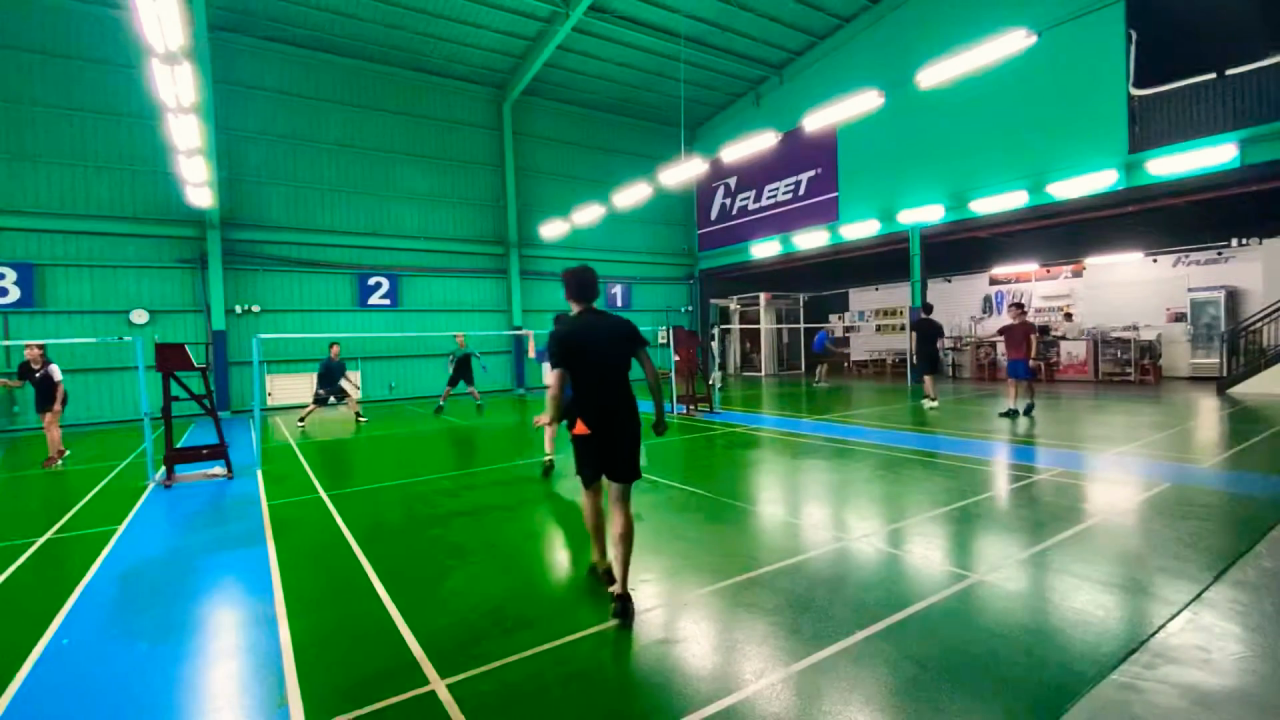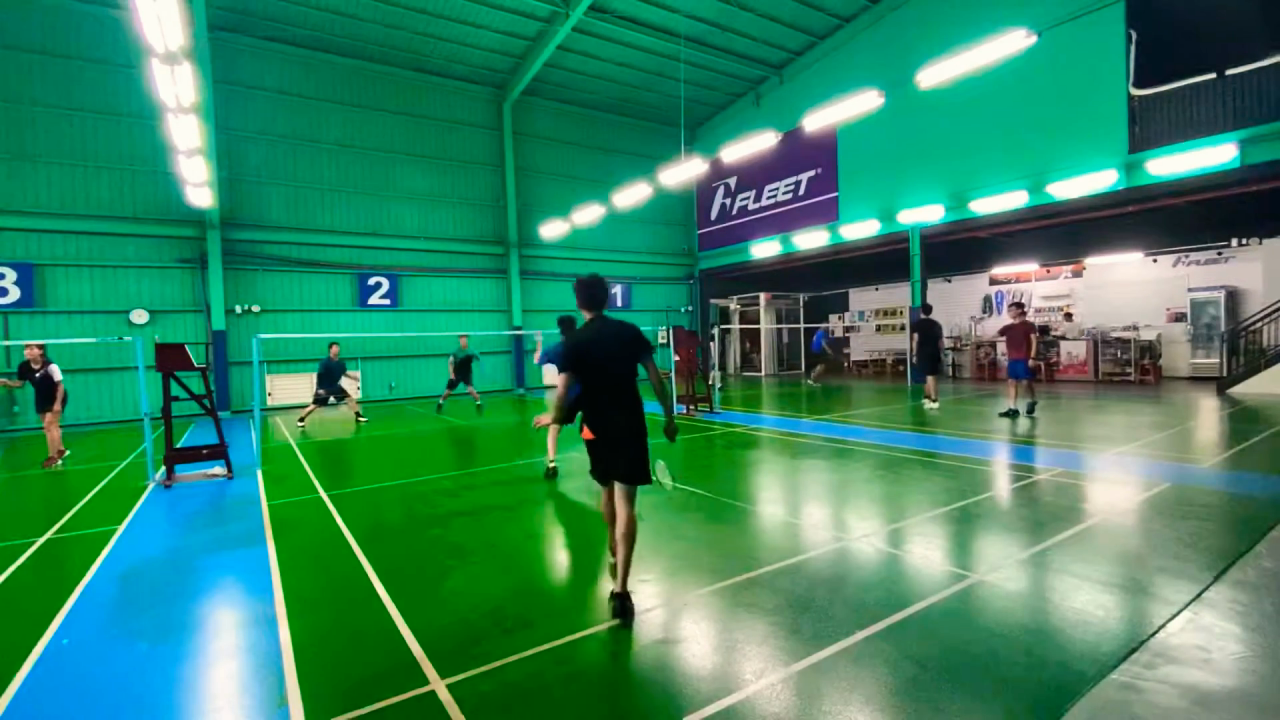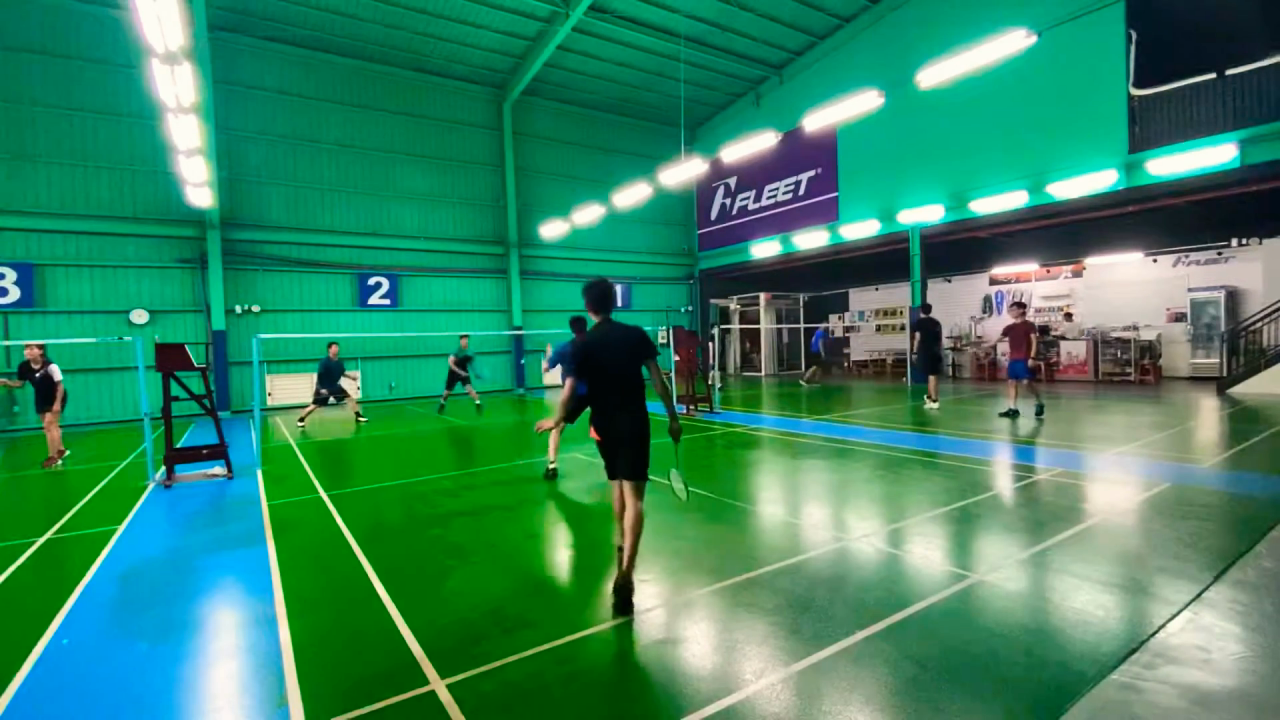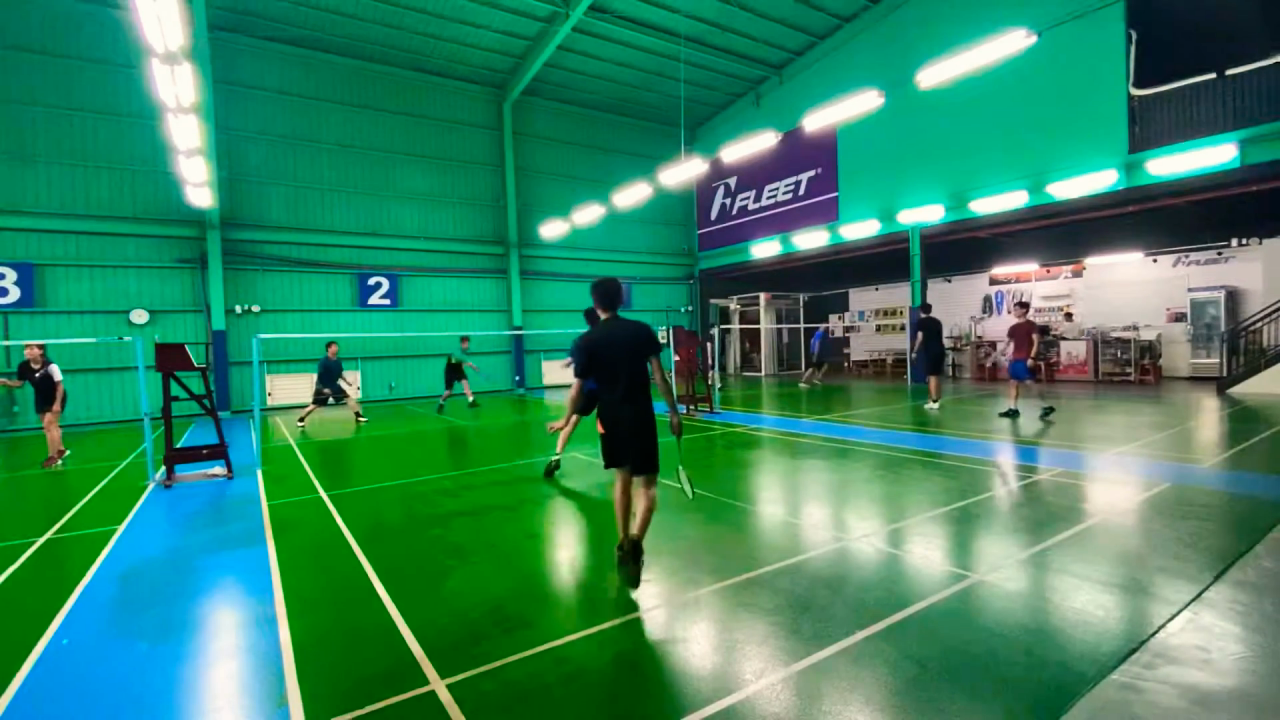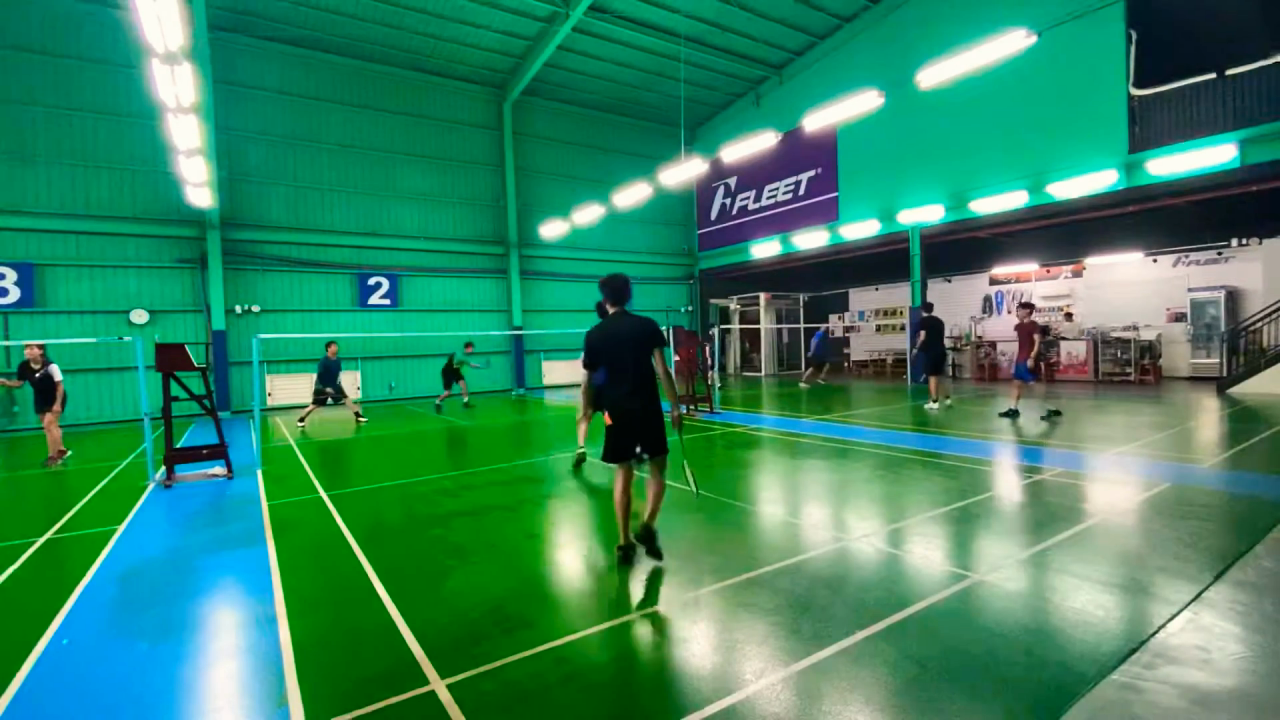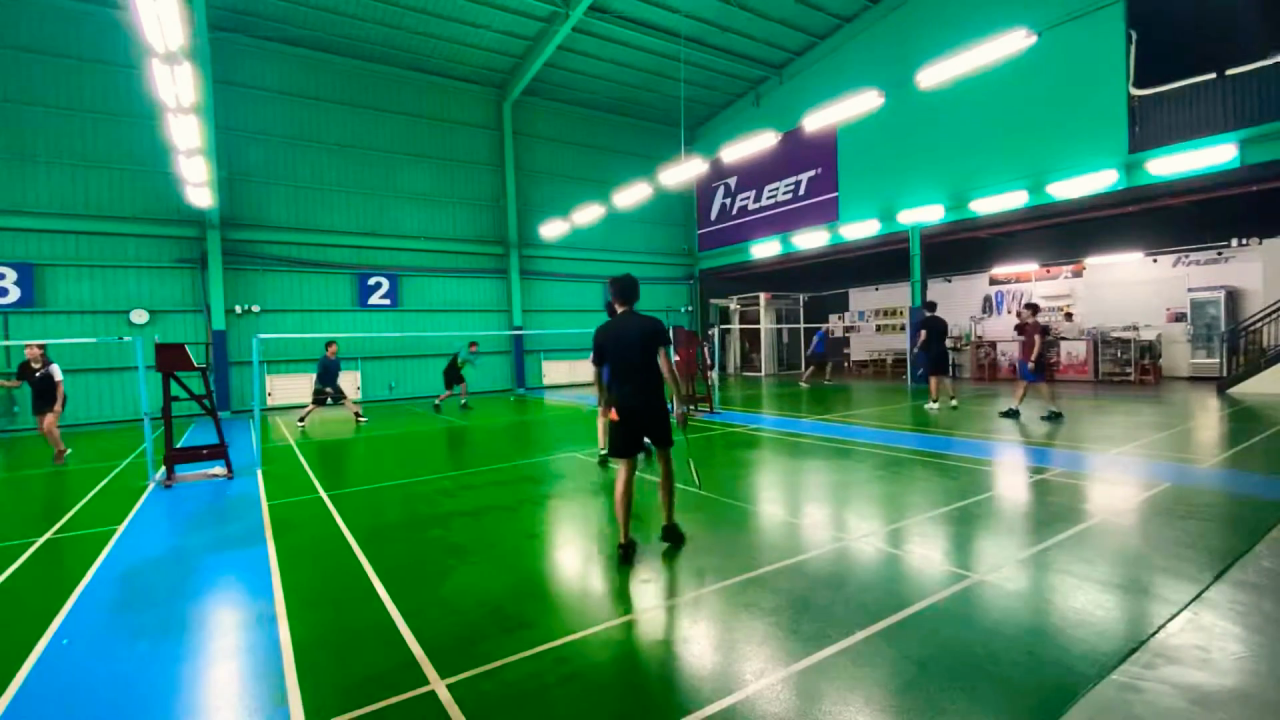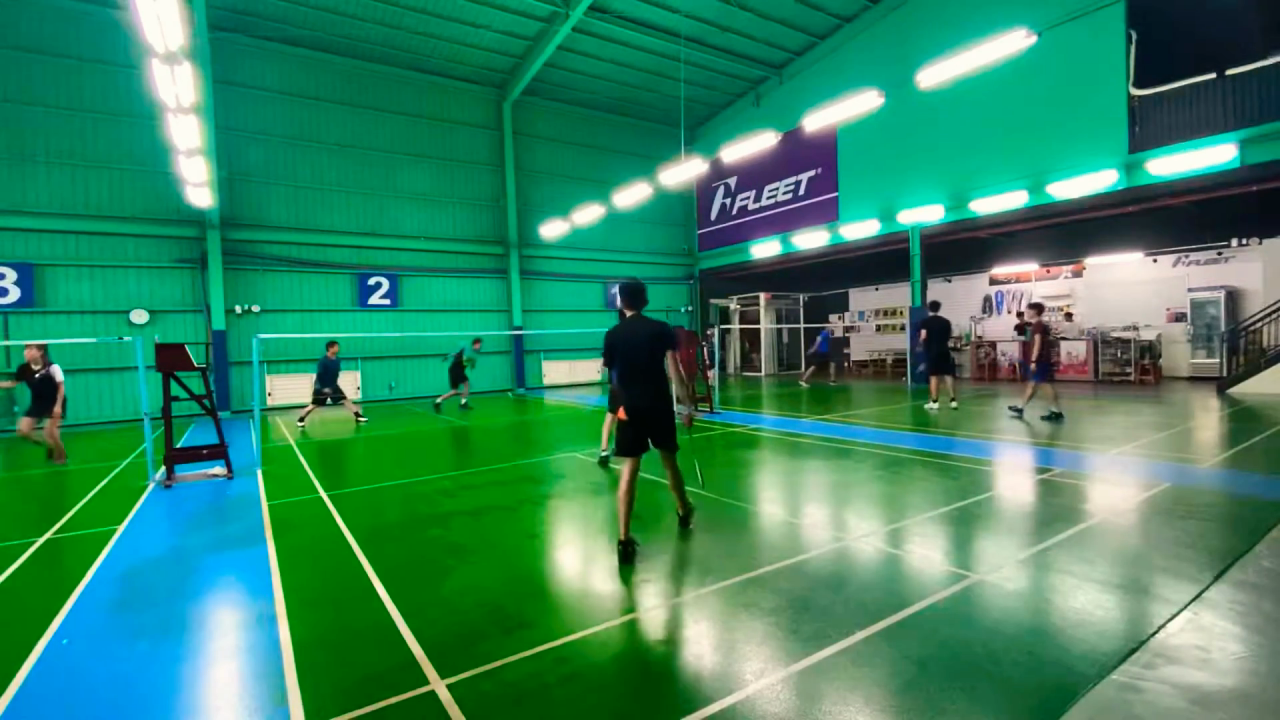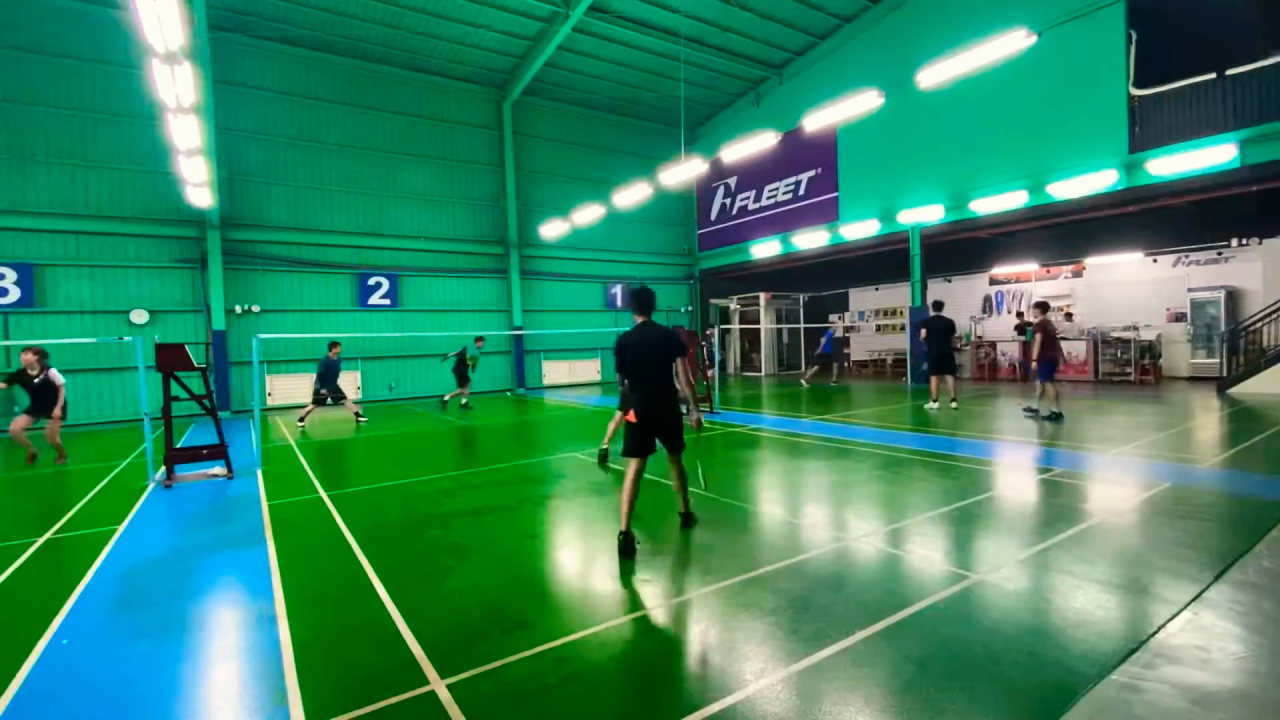
dt=0.1s
person 1, frame 1
left shoulder: (563, 334)
right shoulder: (623, 326)
left elbow: (557, 388)
right elbow: (651, 373)
left wrist: (551, 417)
right wrist: (659, 412)
left hip: (588, 424)
right hip: (623, 421)
left knee: (591, 494)
right knee: (619, 504)
left ankle: (600, 562)
right ankle: (620, 591)
person 1, frame 2
left shoulder: (573, 341)
right shoulder: (630, 332)
left elbow: (563, 392)
right elbow: (656, 379)
left wrist: (553, 417)
right wrist: (669, 416)
left hip: (596, 427)
right hip: (631, 425)
left knee: (608, 491)
right knee: (626, 504)
left ankle: (616, 554)
right ankle: (620, 591)
person 1, frame 3
left shoulder: (580, 345)
right shoulder: (637, 335)
left elbow: (569, 392)
right elbow: (658, 381)
left wrist: (556, 420)
right wrist: (673, 416)
left hip: (604, 426)
right hip: (634, 424)
left knee: (620, 484)
right knee: (633, 498)
left ankle: (623, 548)
right ankle: (623, 577)
person 1, frame 4
left shoulder: (587, 341)
right shoulder: (642, 331)
left elbow: (578, 389)
right elbow: (660, 377)
left wrist: (566, 420)
right wrist: (674, 413)
left hip: (608, 419)
right hip: (639, 417)
left knee: (622, 480)
right knee: (647, 488)
left ankle: (624, 543)
right ankle: (632, 542)
person 1, frame 5
left shoulder: (594, 335)
right shoulder: (647, 326)
left elbow: (588, 381)
right elbow: (662, 370)
left wrist: (585, 410)
right wrist: (675, 406)
left hip: (616, 412)
right hip: (647, 409)
left knee: (623, 476)
right knee: (657, 471)
left ankle: (624, 543)
right ankle: (647, 525)
person 1, frame 6
left shoulder: (602, 333)
right shoulder: (654, 326)
left elbow: (598, 376)
right elbow: (667, 368)
left wrist: (605, 401)
right wrist: (679, 404)
left hip: (622, 408)
right hip: (653, 405)
left knee: (625, 472)
right knee: (664, 461)
left ankle: (624, 542)
right ankle: (668, 524)
person 1, frame 7
left shoulder: (613, 335)
right shoulder: (661, 329)
left elbow: (610, 375)
right elbow: (674, 369)
right wrist: (686, 405)
left hip: (629, 408)
right hip: (659, 406)
left knee: (628, 471)
right knee: (669, 458)
left ankle: (624, 538)
right ankle: (683, 509)
person 1, frame 8
left shoulder: (624, 340)
right shoulder: (670, 336)
left elbow: (622, 380)
right elbow: (684, 376)
right wrist: (694, 410)
left hip: (638, 411)
right hip: (668, 409)
left knee: (633, 471)
right knee: (675, 459)
left ankle: (625, 532)
right ankle: (684, 512)
